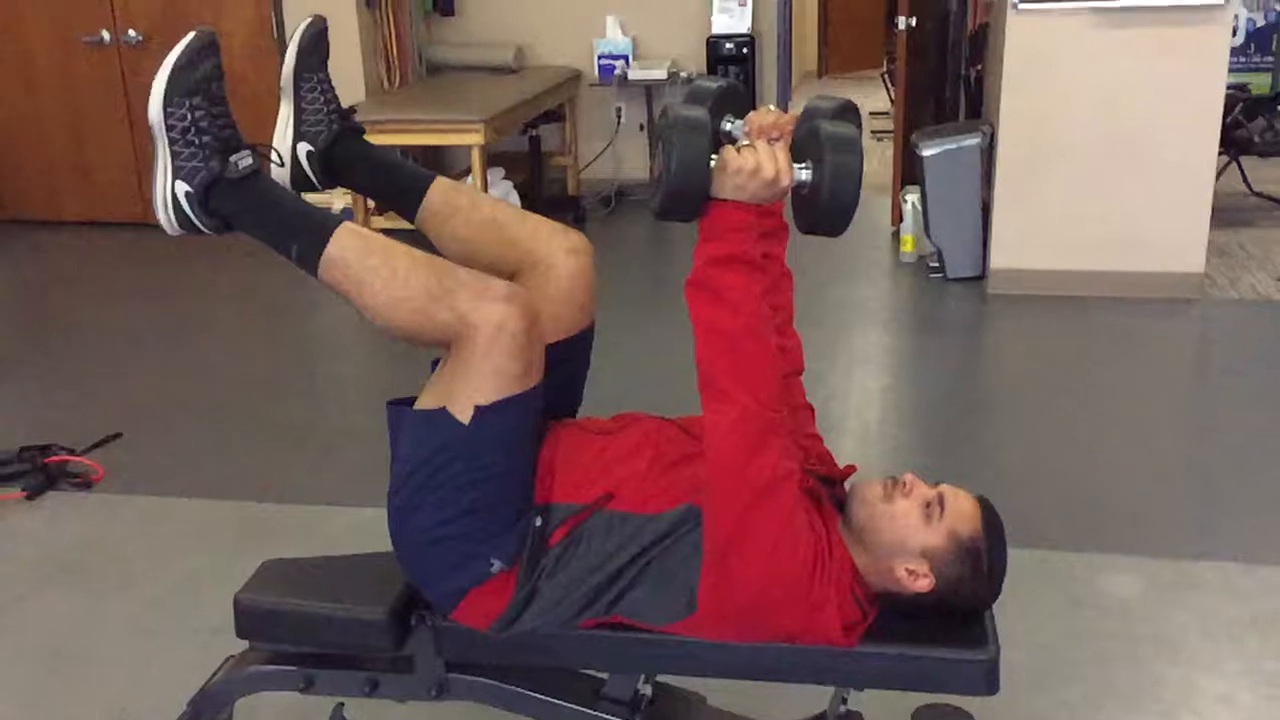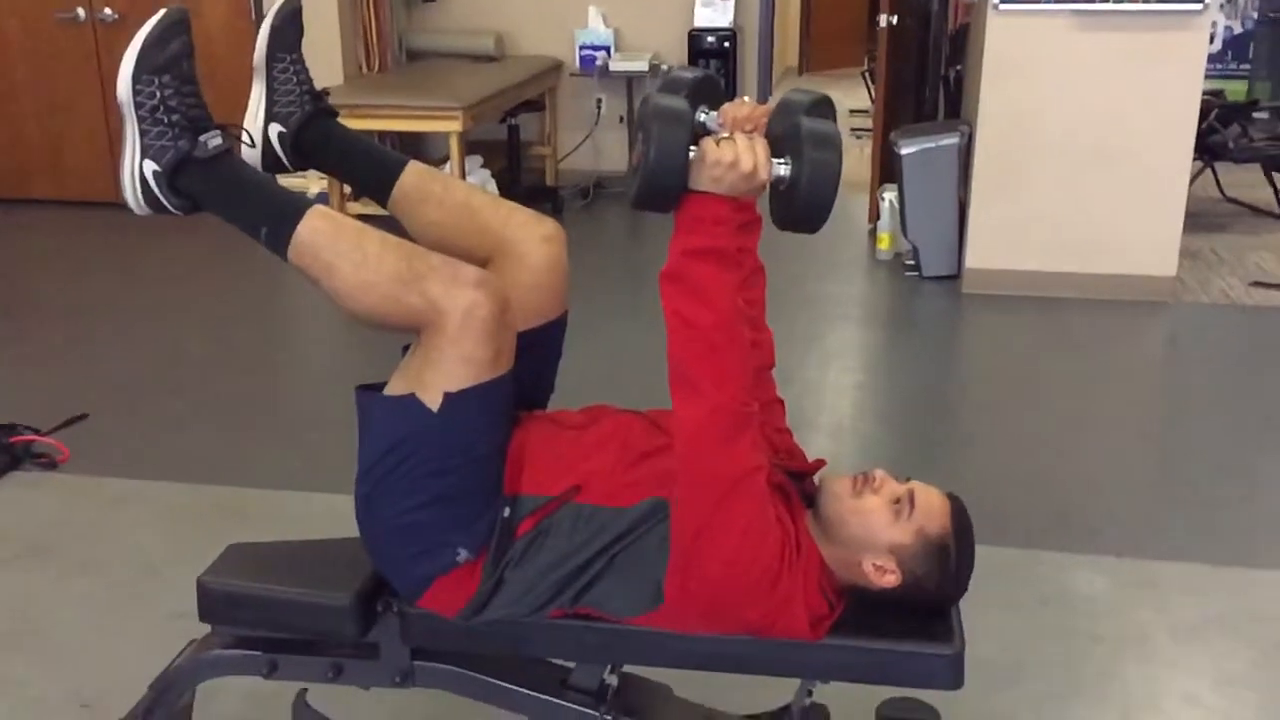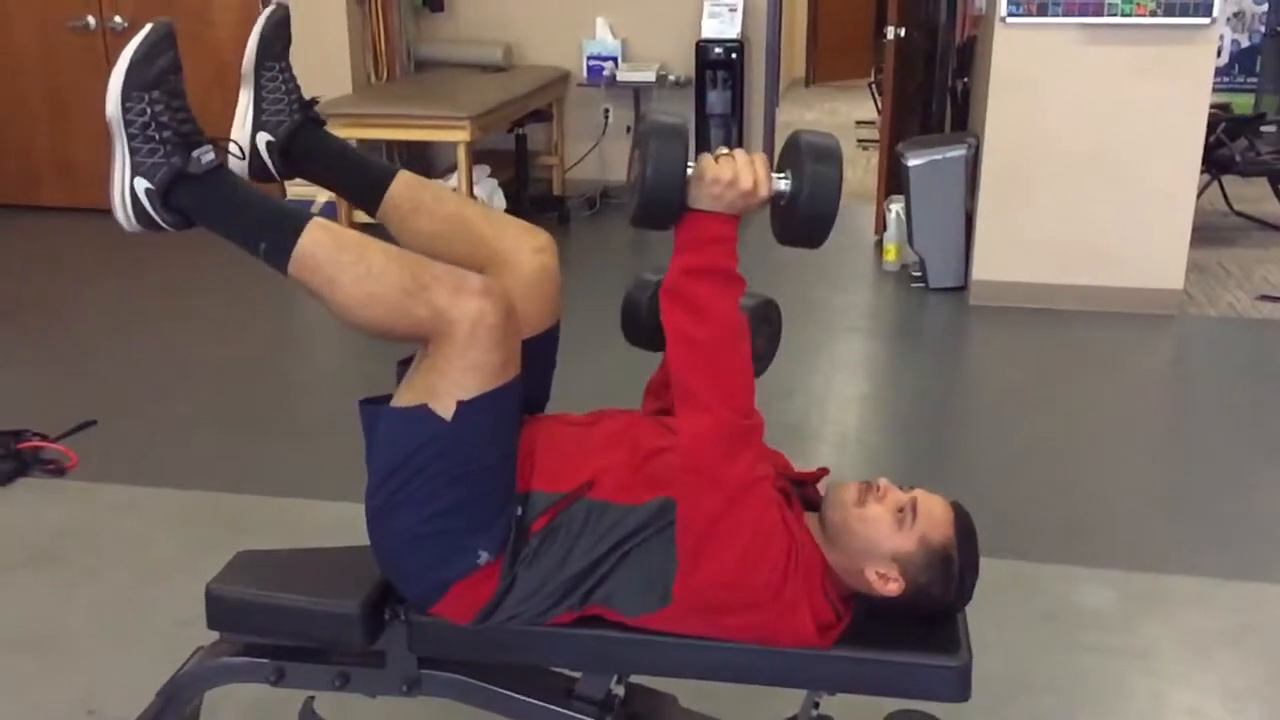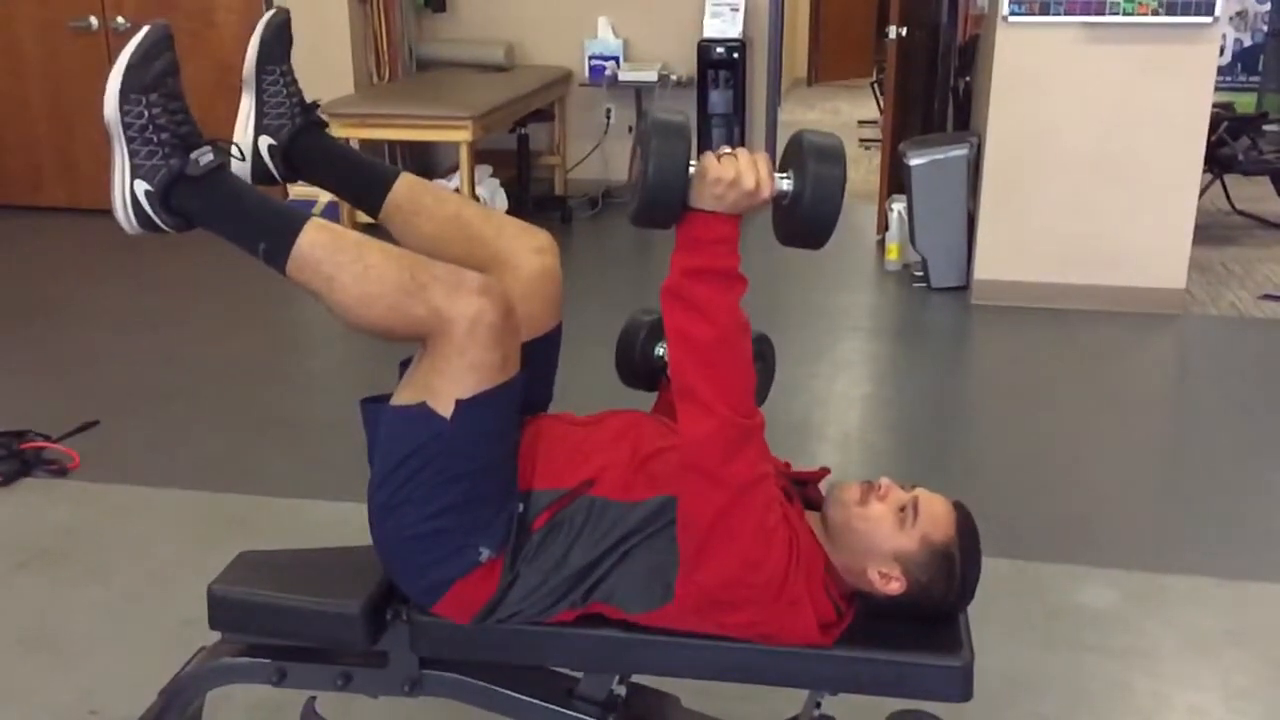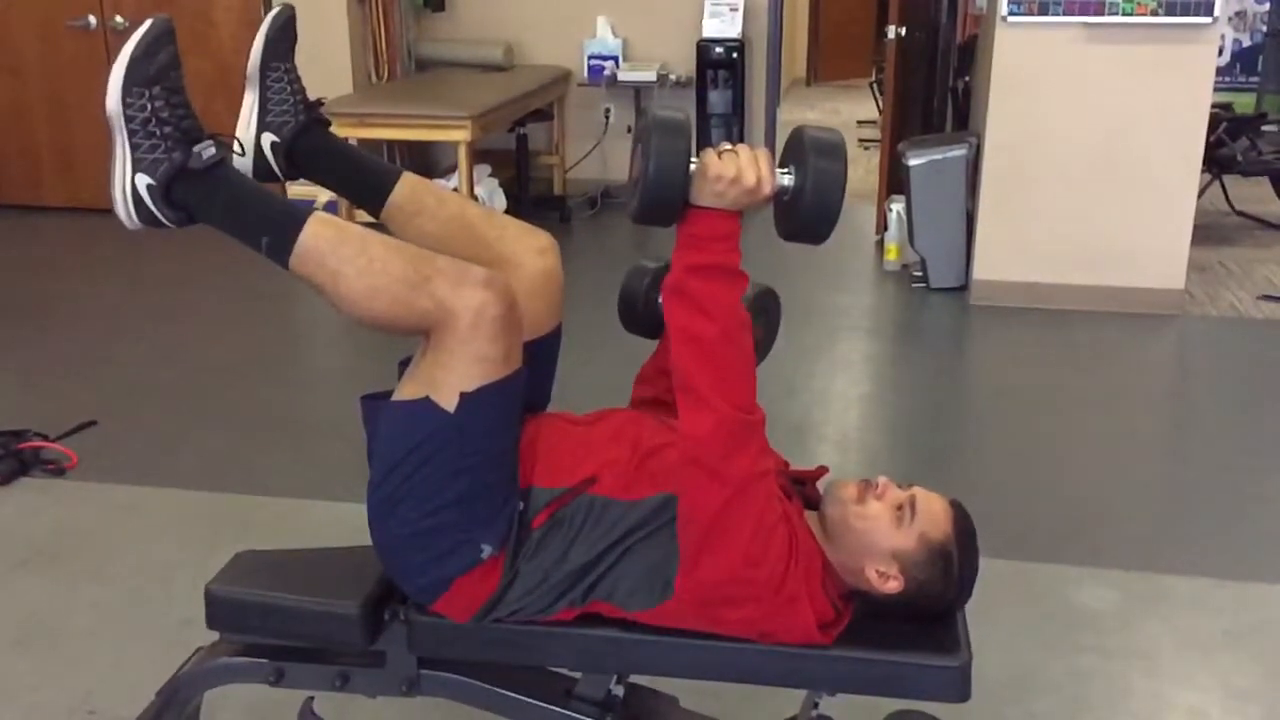
dt=1s
person 1, frame 1
left shoulder: (794, 584)
right shoulder: (815, 490)
left elbow: (744, 406)
right elbow: (770, 375)
left wrist: (736, 213)
right wrist: (761, 211)
left hip: (487, 560)
right hip: (539, 475)
left knee: (496, 313)
right knee: (560, 259)
left ankle: (222, 187)
right ankle: (329, 151)
person 1, frame 2
left shoulder: (761, 577)
right shoulder: (787, 487)
left elbow: (715, 403)
right elbow: (740, 369)
left wrist: (713, 206)
right wrist: (735, 203)
left hip: (454, 548)
right hip: (504, 467)
left knee: (468, 298)
right knee: (534, 246)
left ankle: (189, 168)
right ankle: (299, 132)
person 1, frame 3
left shoulder: (767, 578)
right shoulder: (778, 501)
left elbow: (716, 424)
right elbow: (677, 428)
left wrist: (710, 227)
right wrist: (692, 343)
left hip: (463, 553)
right hip: (506, 476)
left knee: (475, 309)
right knee: (524, 257)
left ankle: (183, 185)
right ankle: (287, 140)
person 1, frame 4
left shoulder: (769, 577)
right shoulder: (783, 509)
left elbow: (719, 424)
right elbow: (691, 433)
left wrist: (712, 224)
left hip: (464, 550)
right hip: (510, 475)
left knee: (472, 307)
right knee: (528, 259)
left ankle: (183, 183)
right ankle: (289, 142)
person 1, frame 5
left shoulder: (768, 577)
right shoulder: (777, 506)
left elbow: (721, 419)
right elbow: (665, 419)
left wrist: (712, 221)
right wrist: (688, 325)
left hip: (462, 549)
right hip: (506, 478)
left knee: (477, 299)
right knee: (529, 259)
left ankle: (183, 180)
right ankle: (291, 141)
